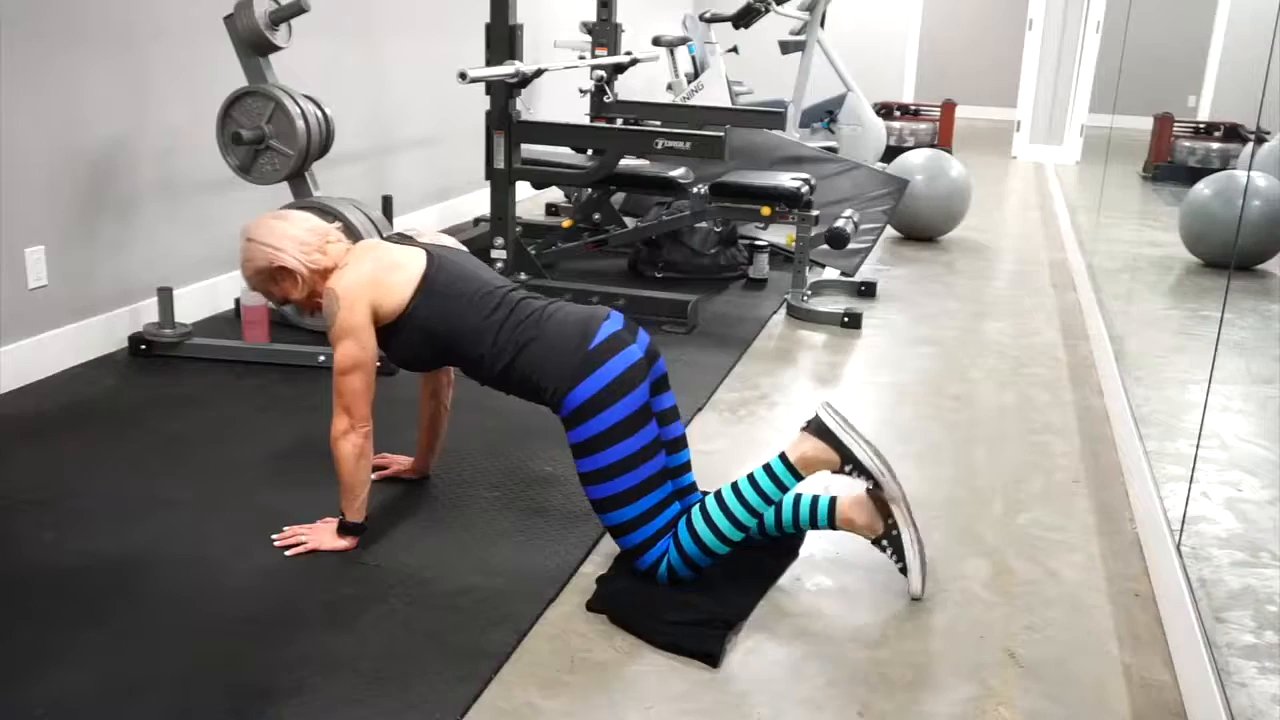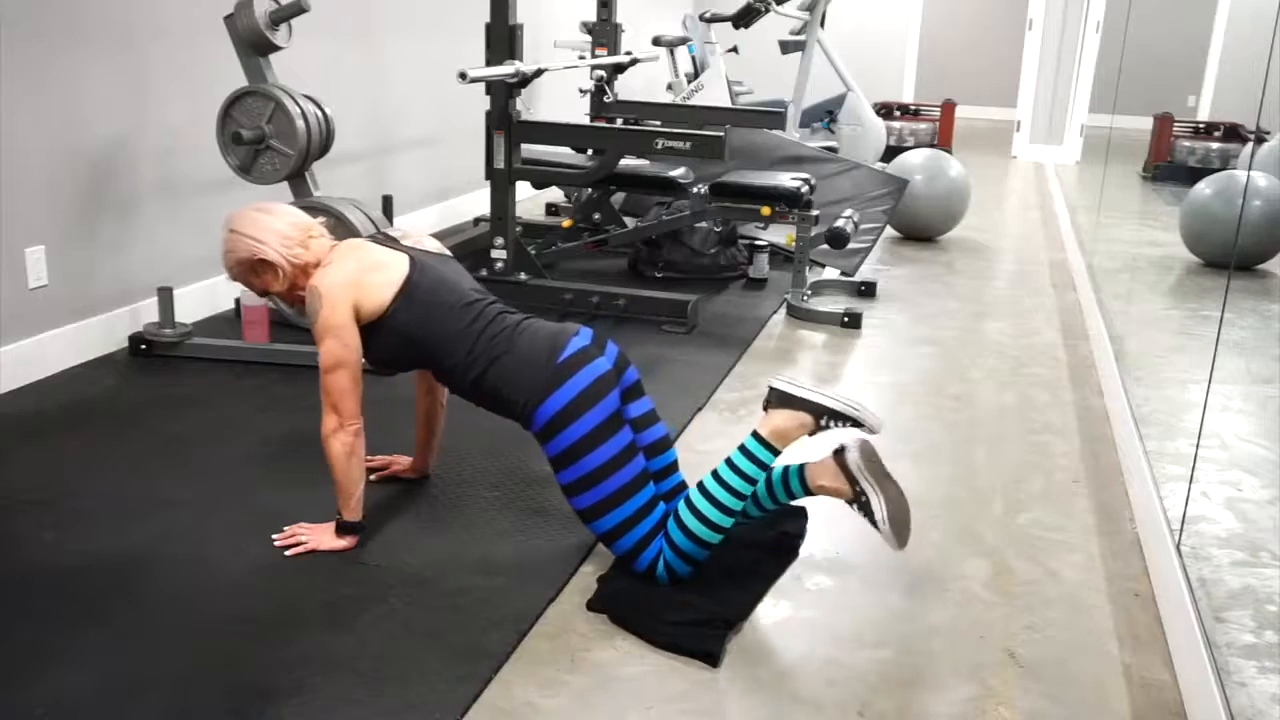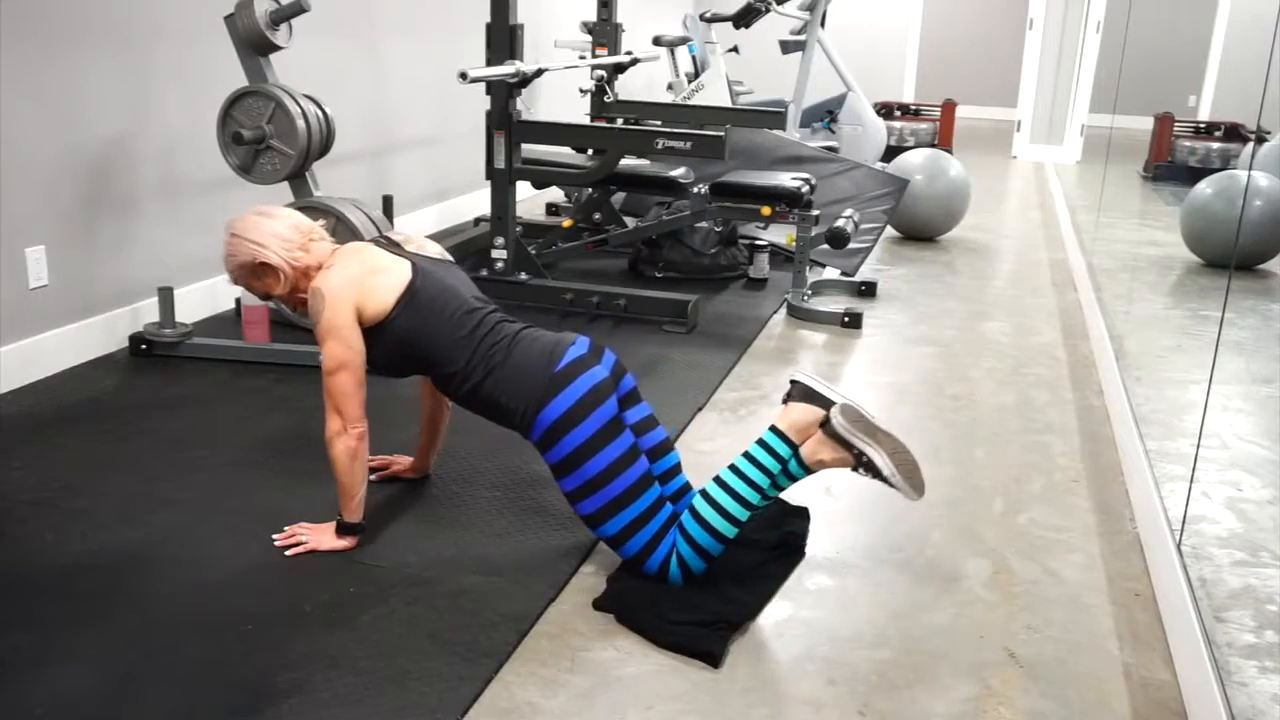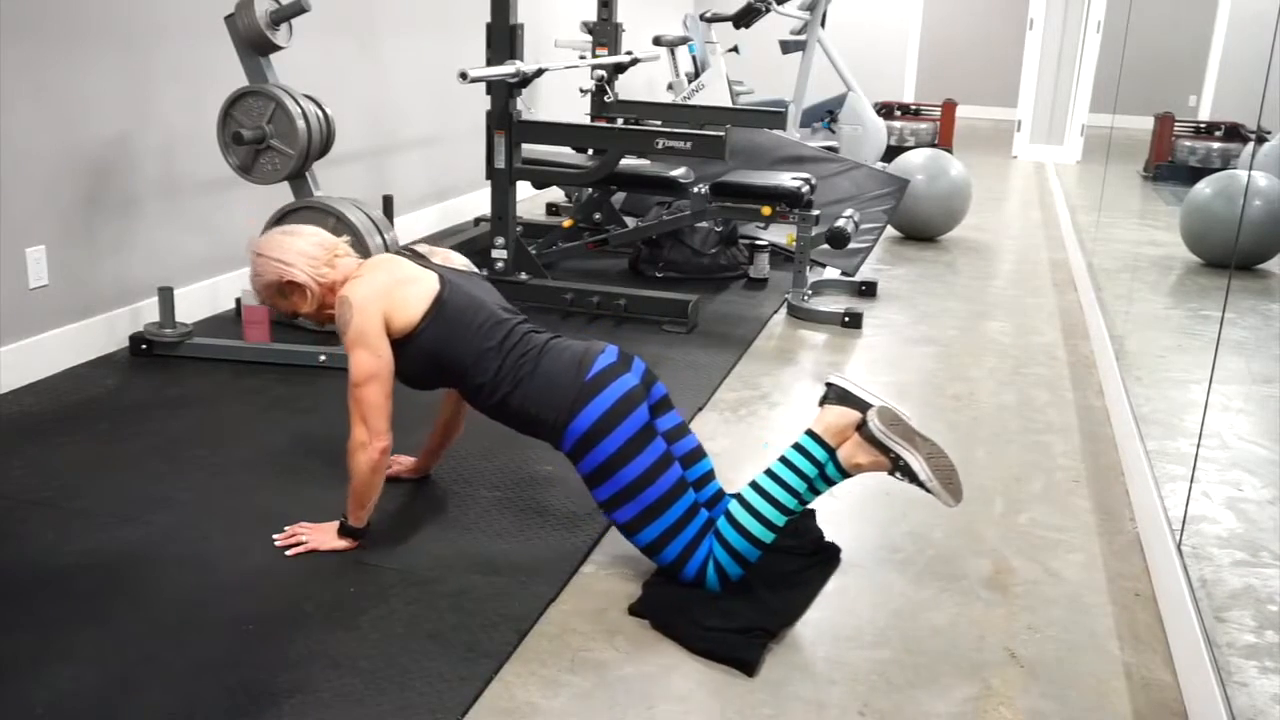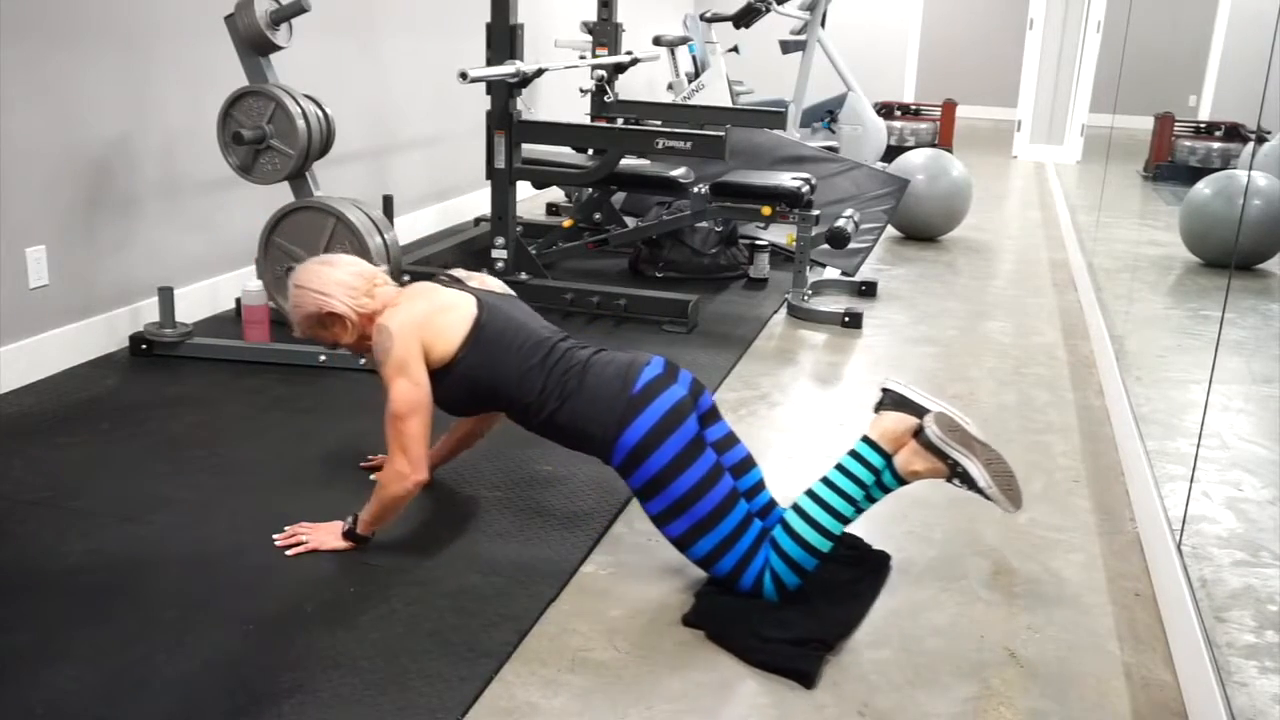
dt=0.4s
person 1, frame 1
left shoulder: (348, 290)
right shoulder: (404, 247)
left elbow: (352, 425)
right elbow: (439, 361)
left wrist: (347, 526)
right wrist: (422, 461)
left hip: (591, 378)
right hip: (621, 343)
left knee: (665, 558)
right knee: (680, 521)
left ankle: (809, 450)
right ankle: (862, 513)
person 1, frame 2
left shoulder: (331, 286)
right shoulder: (398, 242)
left elbow: (343, 426)
left wrist: (346, 526)
right wrist: (422, 460)
left hip: (561, 393)
right hip: (589, 356)
left knee: (663, 558)
right knee: (673, 517)
left ankle: (779, 425)
right ankle: (831, 475)
person 1, frame 3
left shoulder: (334, 289)
right shoulder: (399, 246)
left elbow: (347, 429)
left wrist: (346, 525)
right wrist: (421, 460)
left hip: (559, 403)
right hip: (586, 365)
left knee: (675, 559)
right knee: (682, 518)
left ankle: (801, 429)
right ankle: (817, 438)
person 1, frame 4
left shoulder: (361, 299)
right shoulder: (424, 256)
left elbow: (370, 441)
left wrist: (349, 528)
right wrist: (424, 463)
left hip: (589, 413)
right hip: (615, 374)
left knee: (712, 564)
right knee: (715, 524)
left ankle: (837, 435)
right ankle: (850, 436)
person 1, frame 5
left shoulder: (397, 328)
right shoulder: (456, 283)
left elbow: (403, 475)
left wrist: (353, 531)
right wrist: (430, 459)
left hip: (639, 427)
right hip: (662, 387)
left knee: (766, 575)
right knee: (771, 535)
left ankle: (894, 443)
right ankle: (901, 435)
